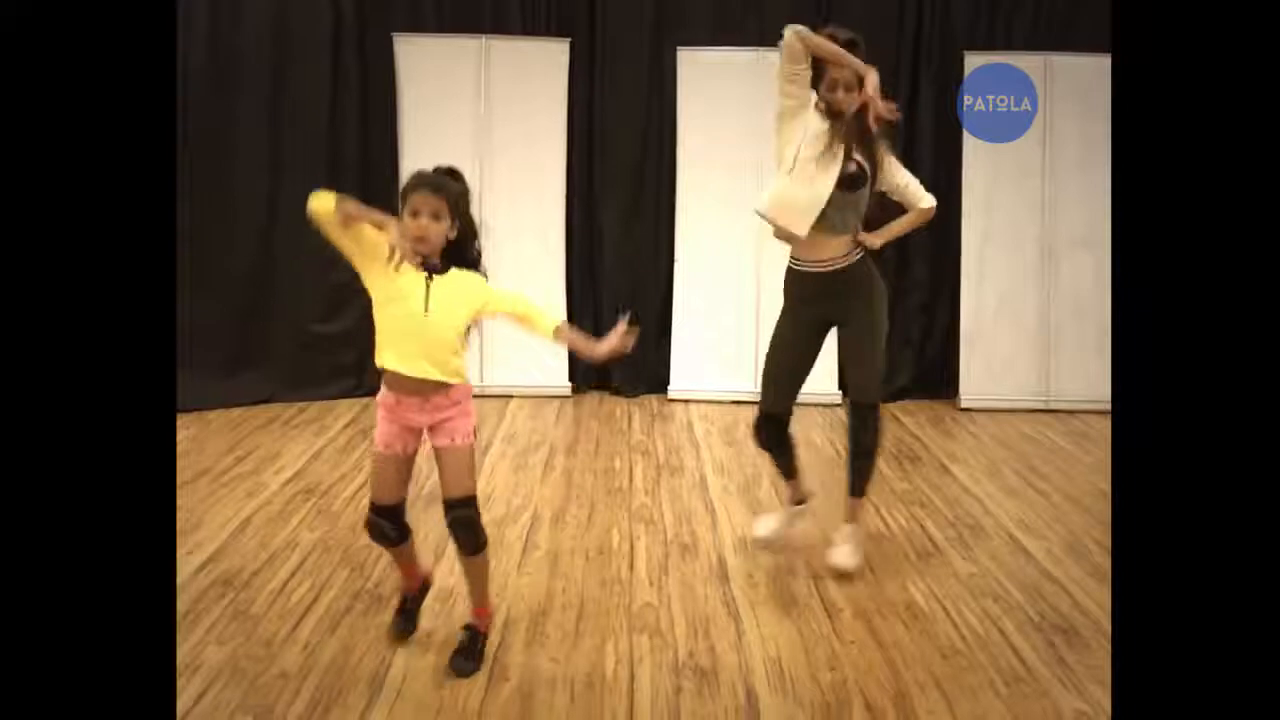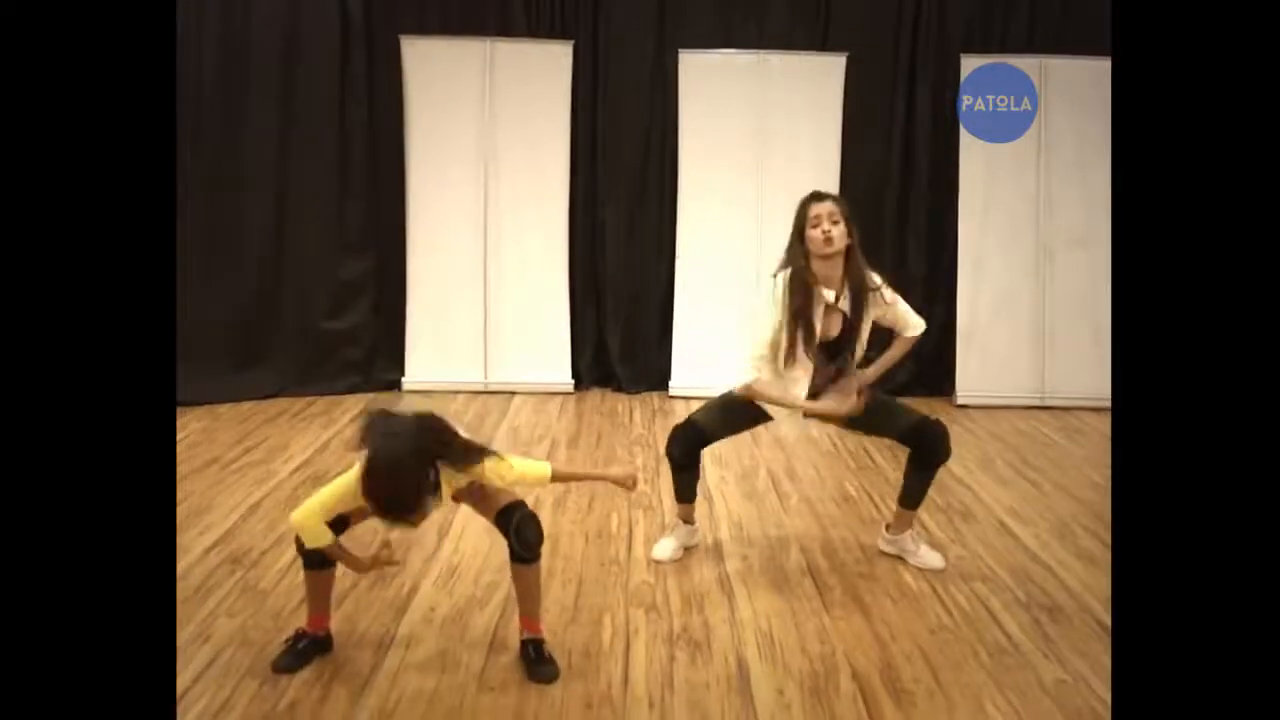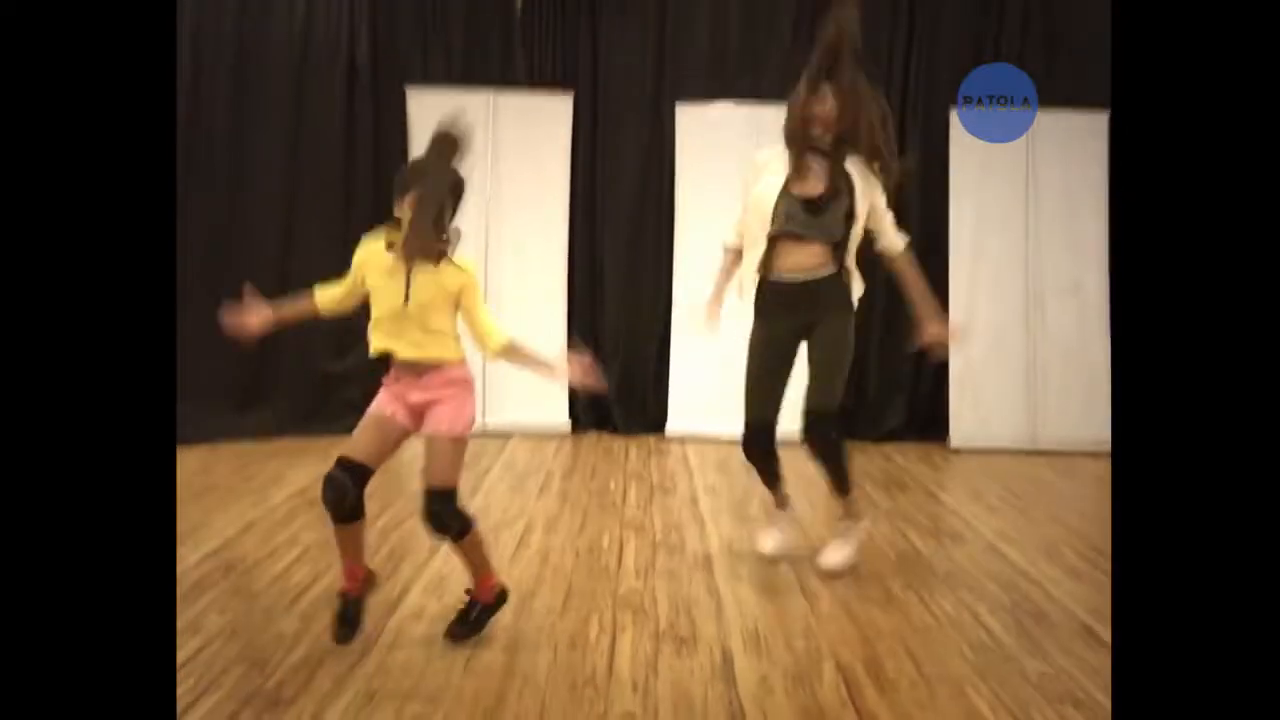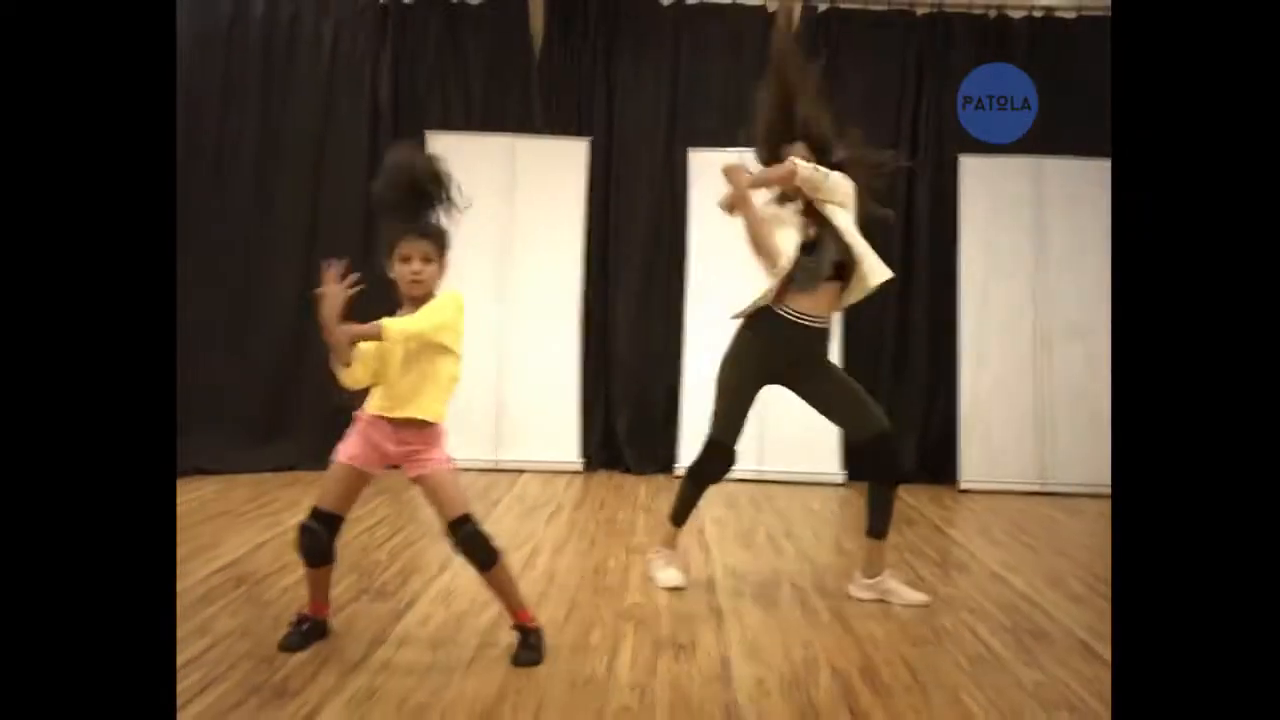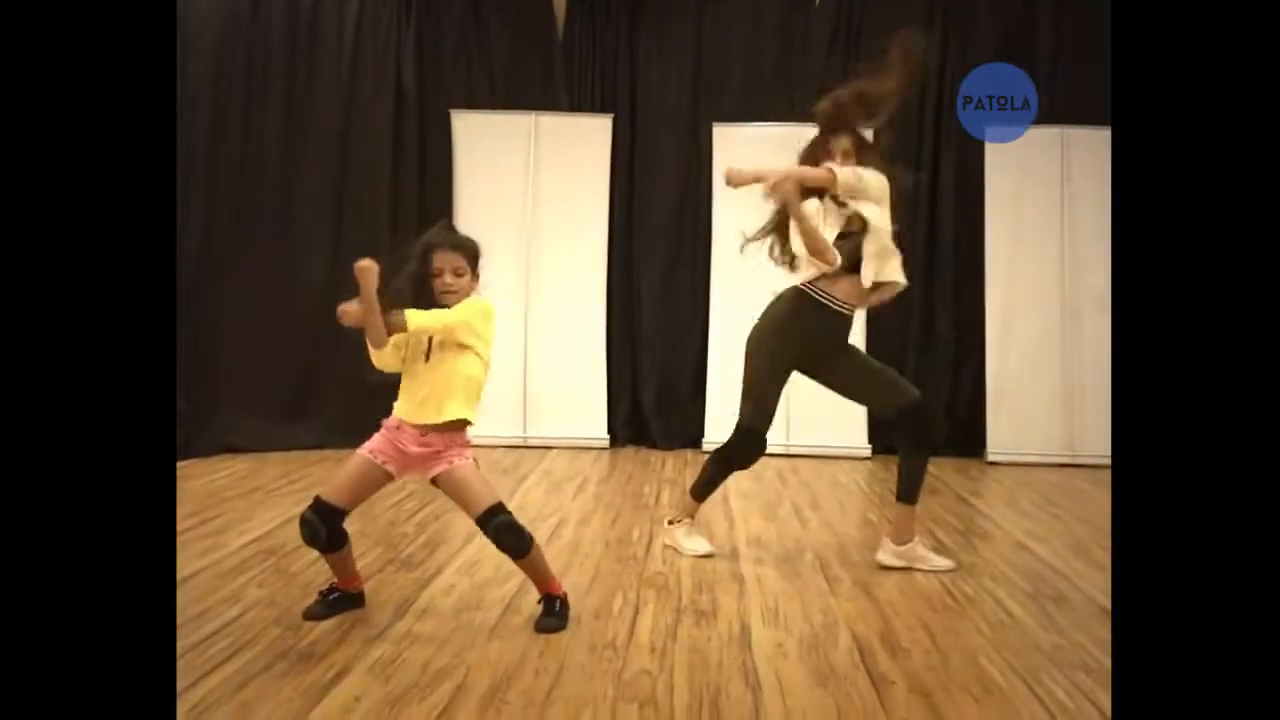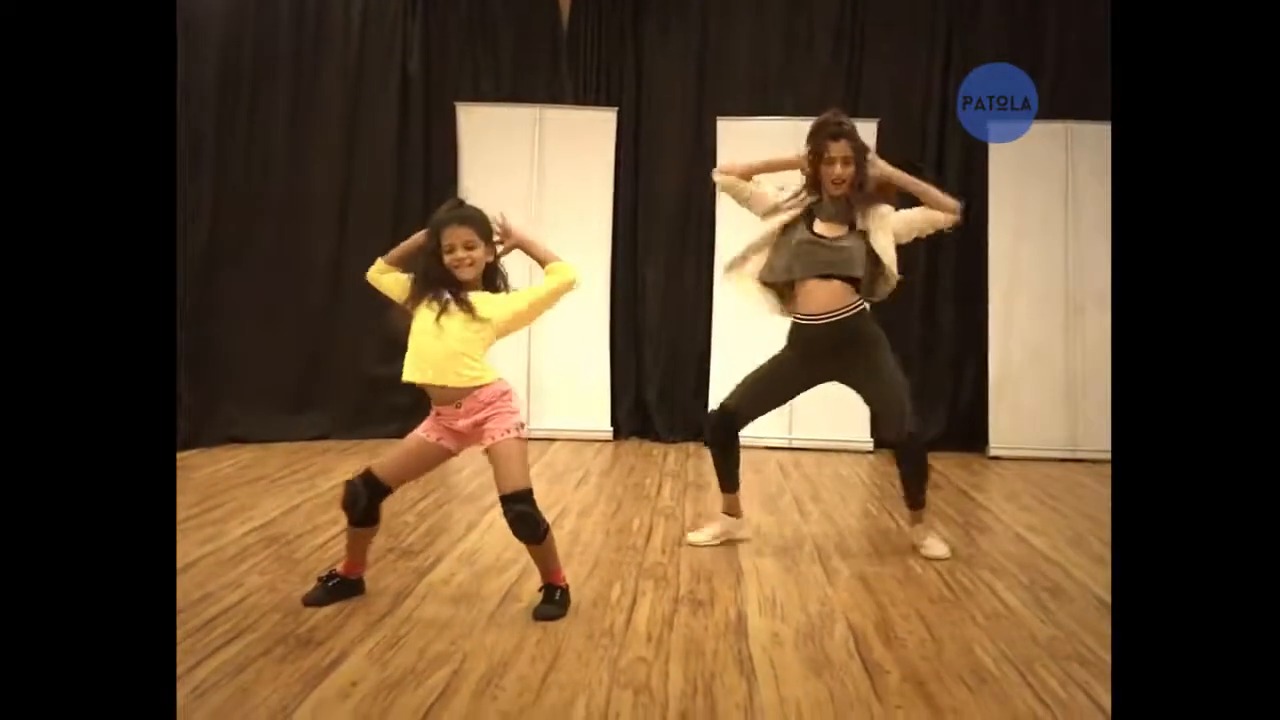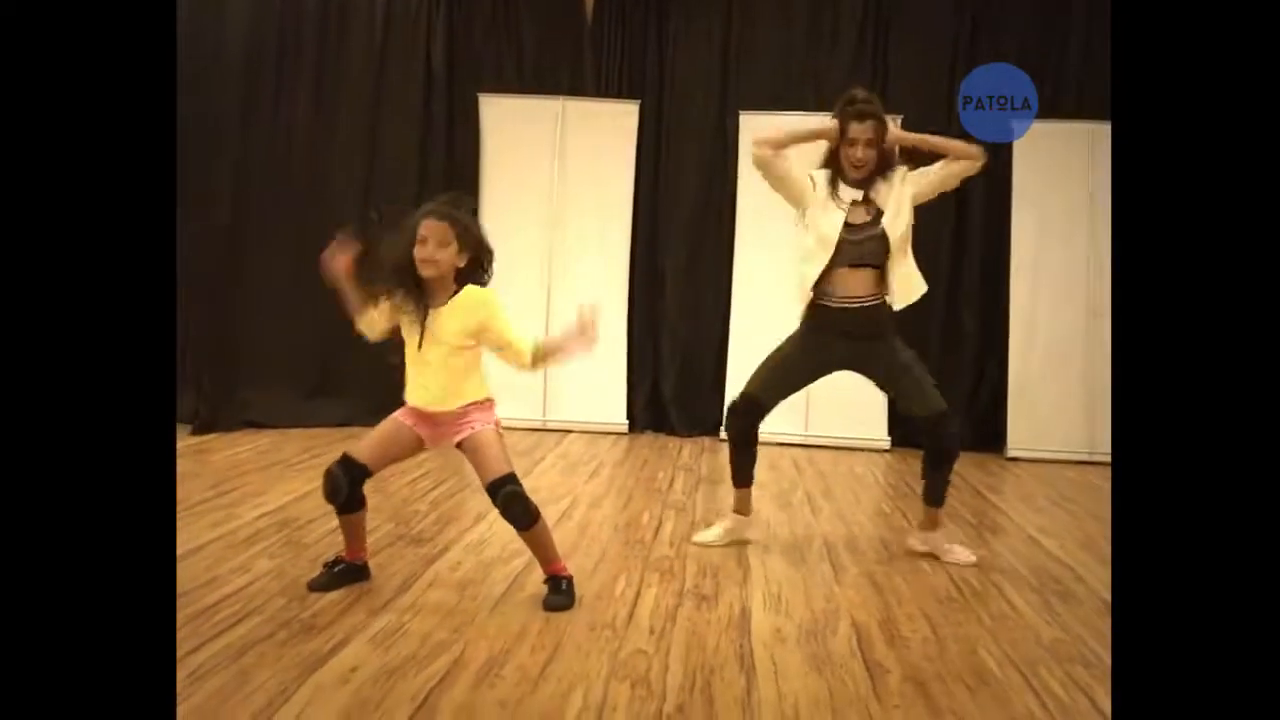
dt=0.5s
person 1, frame 1
left shoulder: (873, 150)
right shoulder: (801, 125)
left elbow: (925, 205)
right elbow: (793, 38)
left wrist: (877, 237)
right wrist: (864, 71)
left hip: (857, 287)
right hip: (804, 290)
left knee: (865, 405)
right knee: (770, 420)
left ankle: (851, 526)
right ankle: (794, 500)
person 1, frame 2
left shoulder: (870, 288)
right shoulder: (786, 293)
left elbow: (913, 331)
right elbow: (747, 383)
left wrist: (864, 377)
right wrist: (812, 407)
left hip: (836, 391)
right hip: (781, 390)
left knee: (933, 438)
right knee: (683, 438)
left ankle: (899, 532)
right ankle: (685, 527)
person 1, frame 3
left shoulder: (857, 174)
right shoulder: (770, 166)
left elbow: (891, 244)
right elbow: (741, 238)
left wrist: (927, 313)
right wrist: (720, 288)
left hip: (830, 300)
right hip: (775, 303)
left knee: (818, 421)
right knee: (757, 435)
left ankle: (849, 520)
right ankle: (781, 513)
person 1, frame 4
left shoulder: (840, 188)
right shoulder: (777, 213)
left elbow: (801, 170)
right elbow: (769, 255)
left wrist: (743, 190)
right wrist: (742, 194)
left hip: (810, 357)
right hip: (762, 341)
left knee: (885, 446)
right knee: (719, 452)
left ankle: (872, 573)
right ankle: (668, 548)
person 1, frame 5
left shoulder: (873, 186)
right shoulder: (809, 207)
right elbow: (826, 259)
left wrist: (761, 176)
right wrist: (792, 205)
left hip: (831, 343)
right hip: (786, 327)
left knee: (918, 417)
right knee: (746, 443)
left ankle: (902, 540)
right ankle: (682, 520)
person 1, frame 6
left shoulder: (877, 218)
right shoulder: (790, 207)
left elbow: (950, 213)
right elbow: (725, 176)
left wrist: (891, 175)
right wrist: (792, 161)
left hip: (862, 342)
right hip: (805, 347)
left knee: (906, 442)
right knee: (719, 423)
left ankle: (917, 522)
right ankle: (729, 517)
person 1, frame 7
left shoulder: (900, 187)
right shoulder: (814, 189)
left elbow: (974, 158)
right elbow: (761, 152)
left wrist: (905, 139)
right wrist: (824, 131)
left hip: (877, 332)
right hip: (822, 328)
left knee: (938, 424)
right knee: (744, 410)
left ankle: (930, 530)
right ankle: (739, 516)
person 2, frame 1
left shoulder: (467, 284)
right shoulder: (380, 258)
left elbow: (528, 312)
right elbow: (319, 207)
left wrist: (594, 348)
right wrist: (384, 224)
left hip: (449, 403)
right hip: (395, 401)
left knee: (462, 514)
right knee: (383, 517)
left ankle: (478, 624)
right ankle: (414, 584)
person 2, frame 2
left shoulder: (462, 469)
right shoulder: (365, 480)
left elbow: (537, 472)
right elbow: (303, 520)
left wrist: (605, 475)
right wrist: (354, 561)
left hip: (451, 470)
left knee: (524, 528)
right knee: (314, 536)
left ankle: (532, 638)
right ankle: (316, 631)
person 2, frame 3
left shoulder: (457, 274)
right shoulder: (370, 253)
left elbow: (491, 339)
right elbow: (341, 297)
left wrist: (552, 369)
right wrist: (272, 315)
left hip: (446, 390)
right hip: (398, 388)
left knee: (439, 508)
right knee: (339, 485)
left ankle: (487, 592)
right ankle: (354, 583)
person 2, frame 4
left shoulder: (449, 306)
right shoulder: (373, 328)
left elbow: (405, 330)
right elbow: (352, 377)
left wrist: (346, 327)
right wrist: (330, 323)
left hip: (422, 439)
right hip: (371, 434)
left knee: (469, 539)
right knee: (315, 531)
left ankle: (527, 626)
right ankle: (314, 617)
person 2, frame 5
left shoulder: (479, 312)
right shoulder: (414, 329)
left elbow: (420, 321)
right elbow: (386, 359)
left wrist: (372, 314)
right wrist: (368, 293)
left hip: (447, 446)
right hip: (397, 436)
left knee: (501, 525)
right knee: (316, 521)
left ankle: (553, 595)
right ankle: (348, 588)
person 2, frame 6
left shoulder: (502, 305)
right shoulder: (425, 295)
left elbow: (564, 277)
right elbow: (378, 272)
left wrist: (522, 241)
right wrist: (421, 239)
left hip: (491, 409)
right hip: (442, 417)
left knee: (520, 508)
right knee: (362, 491)
left ankle: (556, 585)
right ankle: (350, 574)
person 2, frame 7
left shoulder: (479, 301)
right shoulder: (405, 295)
left elbow: (523, 356)
right elbow: (371, 327)
left wrist: (567, 342)
right wrist: (343, 280)
left hip: (470, 412)
right hip: (418, 412)
left knee: (507, 493)
right knee: (342, 476)
left ankle: (559, 575)
right ankle: (354, 560)
